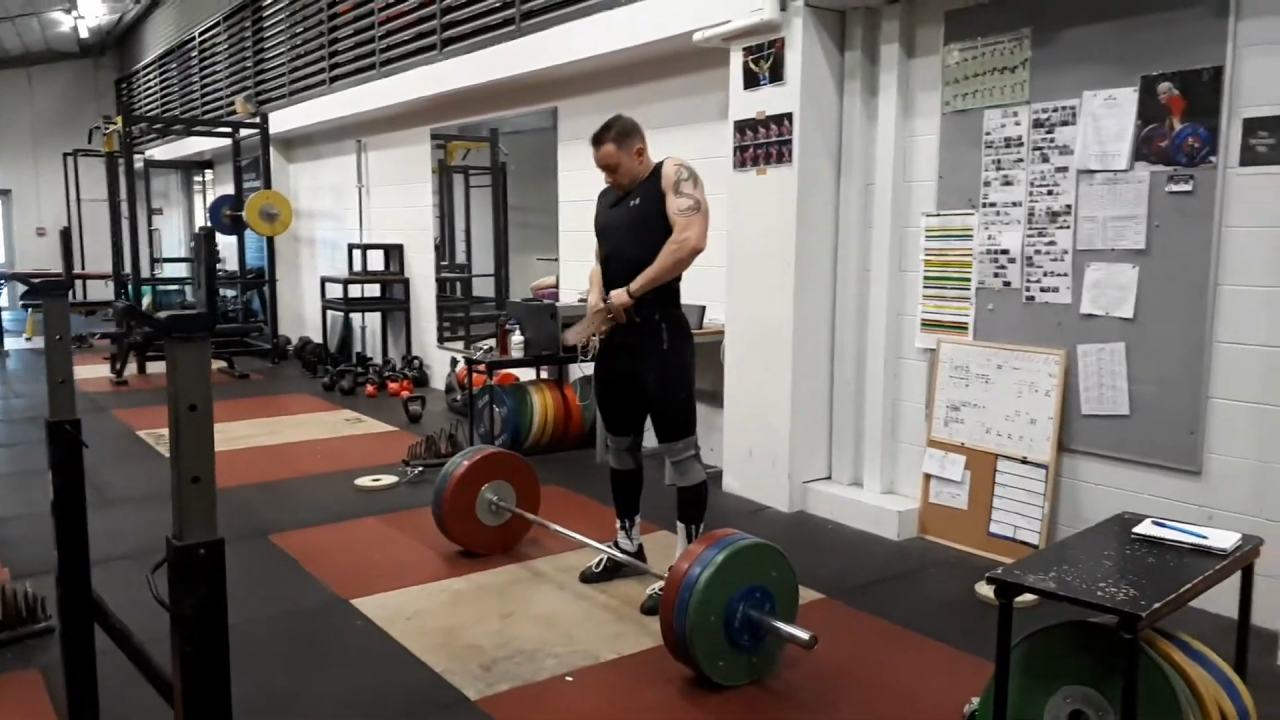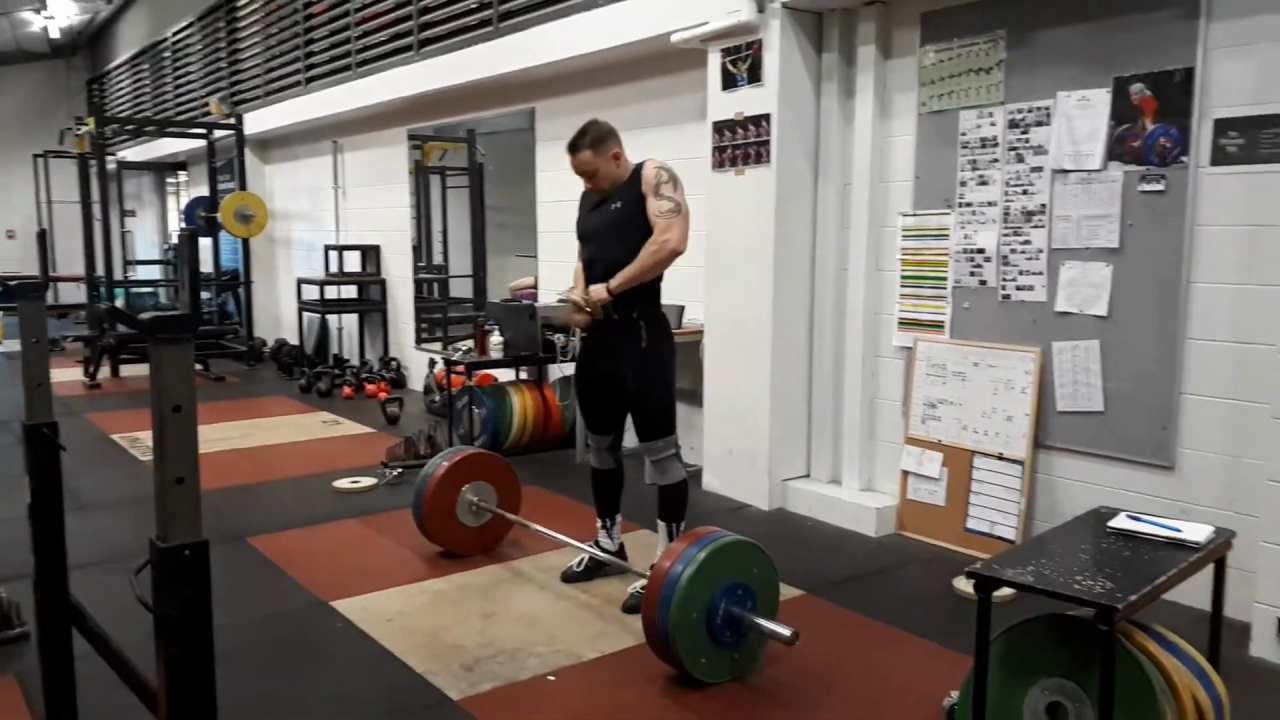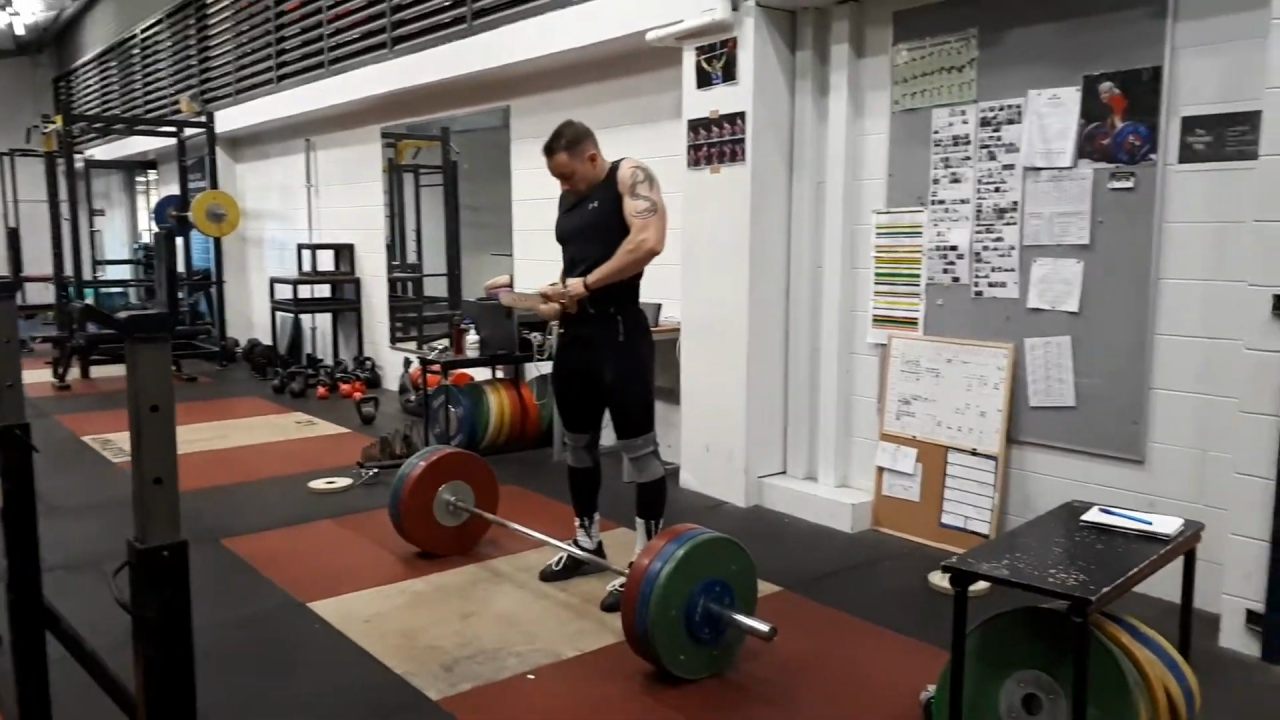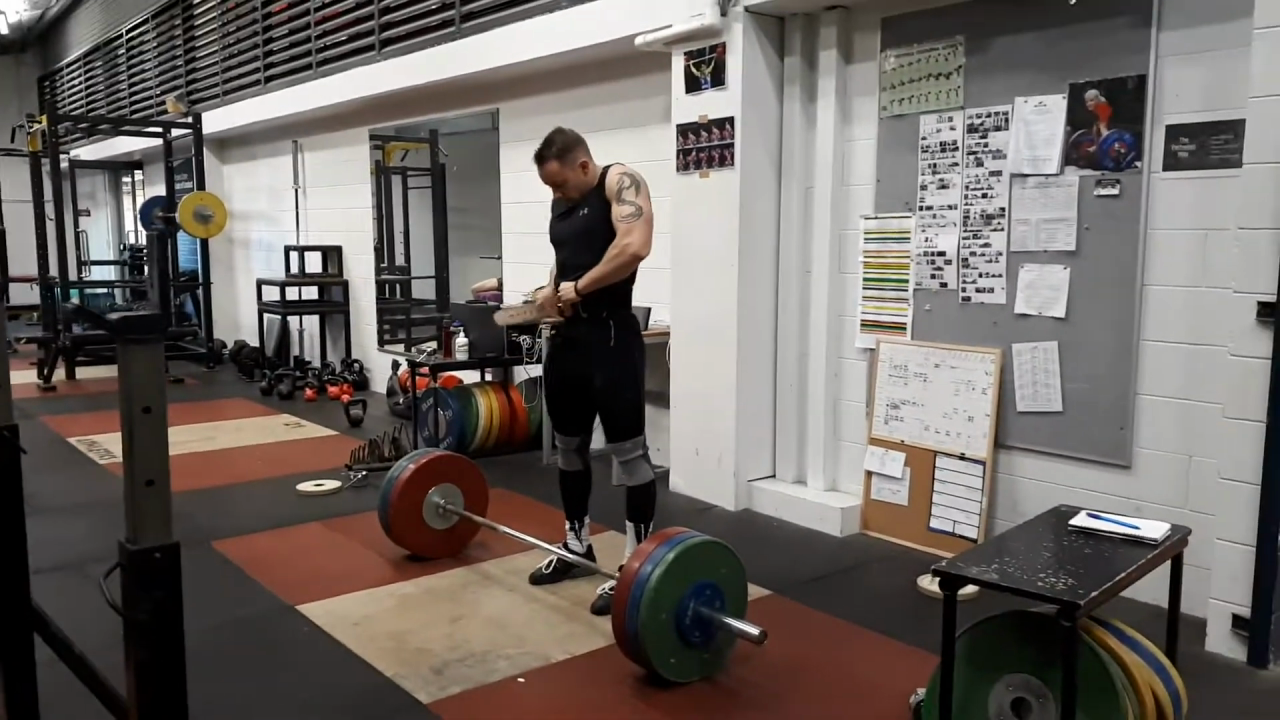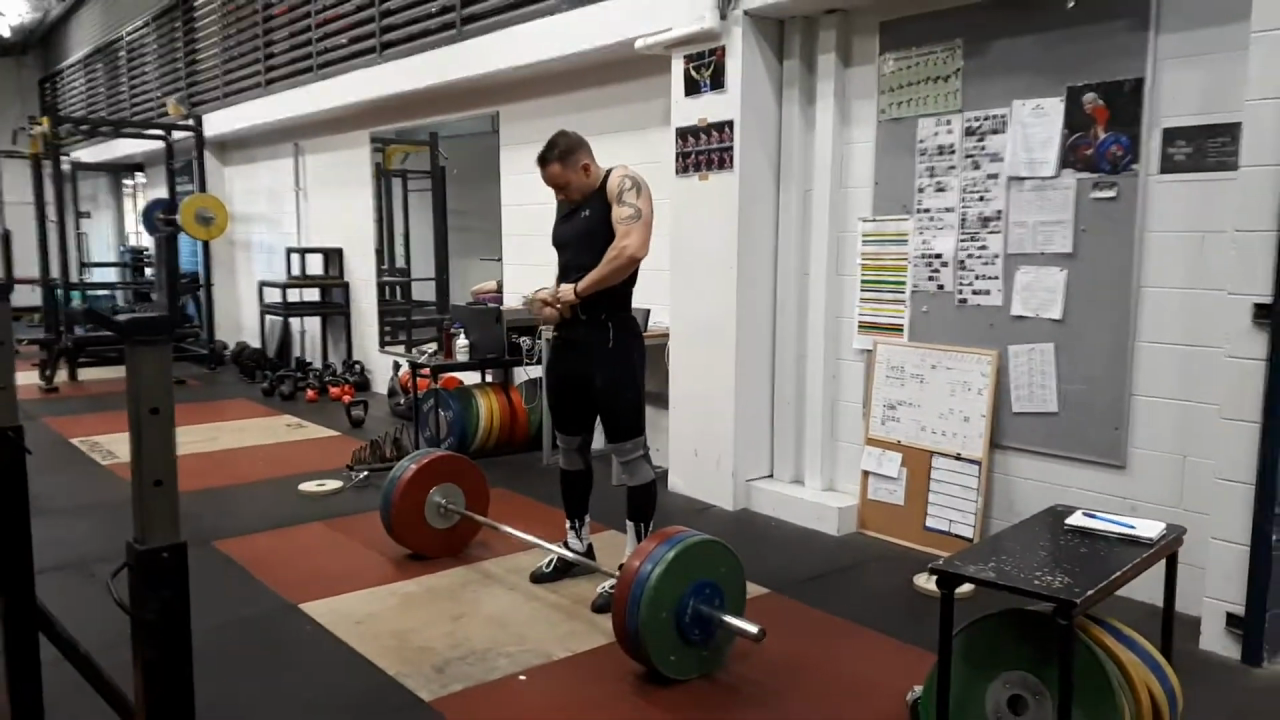
dt=0.2s
person 1, frame 1
left shoulder: (674, 176)
right shoulder: (607, 197)
left elbow: (690, 239)
left wrist: (632, 293)
right wrist: (597, 299)
left hip: (661, 335)
right hip: (616, 338)
left knee: (679, 451)
right knee: (620, 446)
right ankle: (627, 546)
person 1, frame 2
left shoulder: (653, 178)
right shoulder: (590, 199)
left elbow: (672, 241)
left wrist: (611, 289)
right wrist: (581, 294)
left hip: (641, 335)
right hip: (597, 337)
left knee: (659, 450)
right knee: (601, 445)
right ankle: (608, 545)
person 1, frame 3
left shoulder: (630, 177)
right shoulder: (570, 199)
left elbow: (648, 241)
left wrist: (587, 284)
right wrist: (560, 290)
left hip: (619, 332)
right hip: (573, 334)
left knee: (637, 448)
right knee: (578, 444)
right ankle: (586, 543)
person 1, frame 4
left shoulder: (620, 183)
right shoulder: (564, 203)
left elbow: (634, 246)
left wrist: (578, 289)
right wrist: (551, 295)
left hip: (611, 336)
right hip: (566, 337)
left knee: (628, 451)
right knee: (569, 446)
right ankle: (577, 546)
person 1, frame 5
left shoulder: (623, 185)
right shoulder: (569, 206)
left elbow: (631, 249)
left wrist: (577, 291)
right wrist: (555, 296)
left hip: (611, 337)
right hip: (568, 337)
left knee: (629, 451)
right knee: (571, 447)
right ankle: (577, 545)
